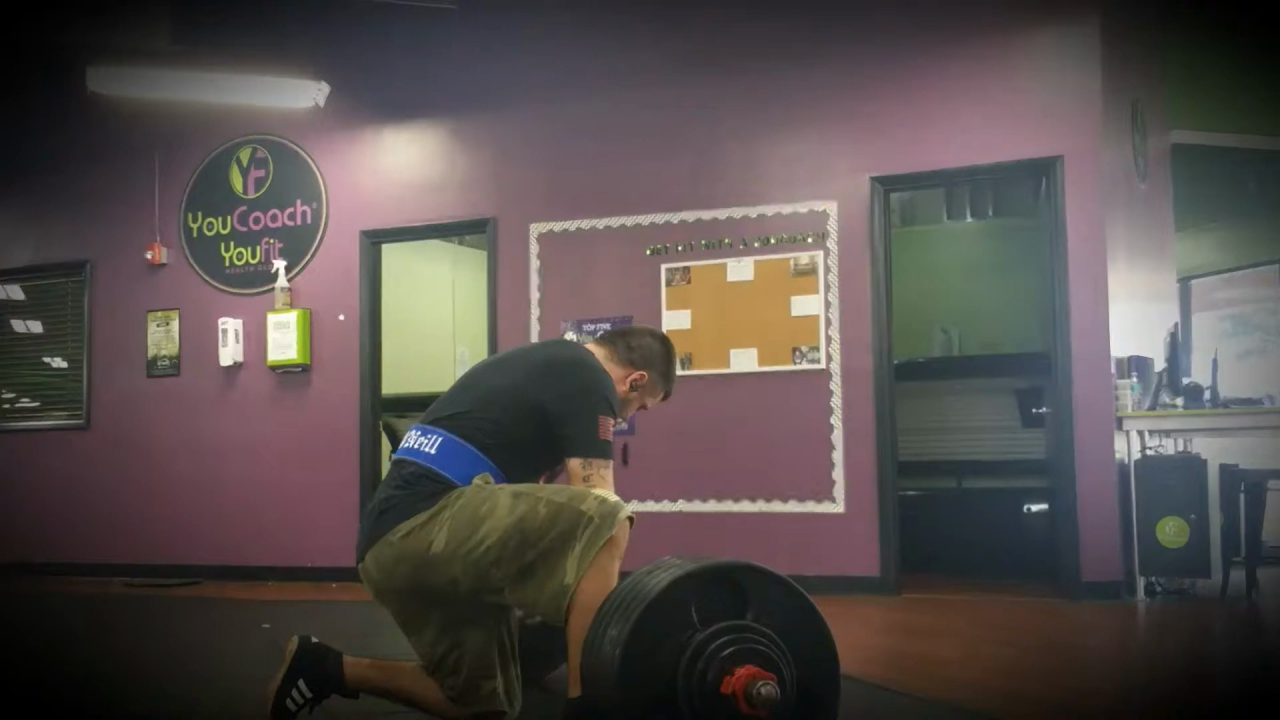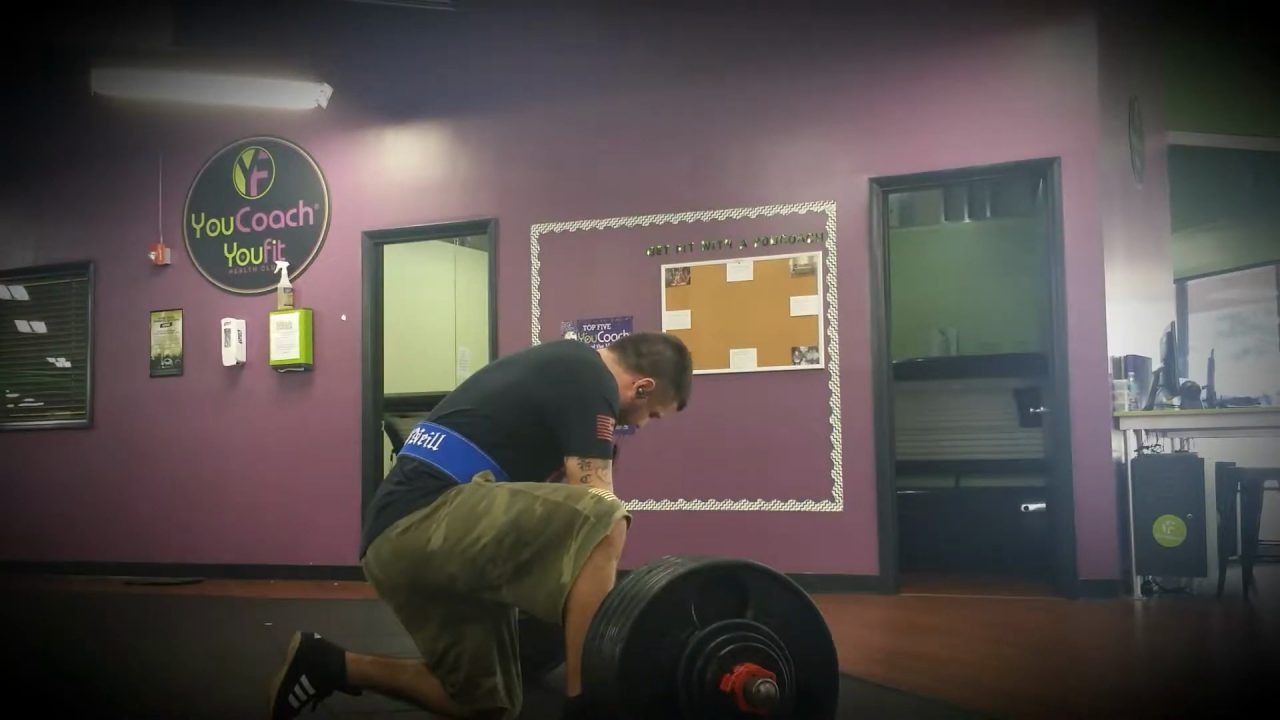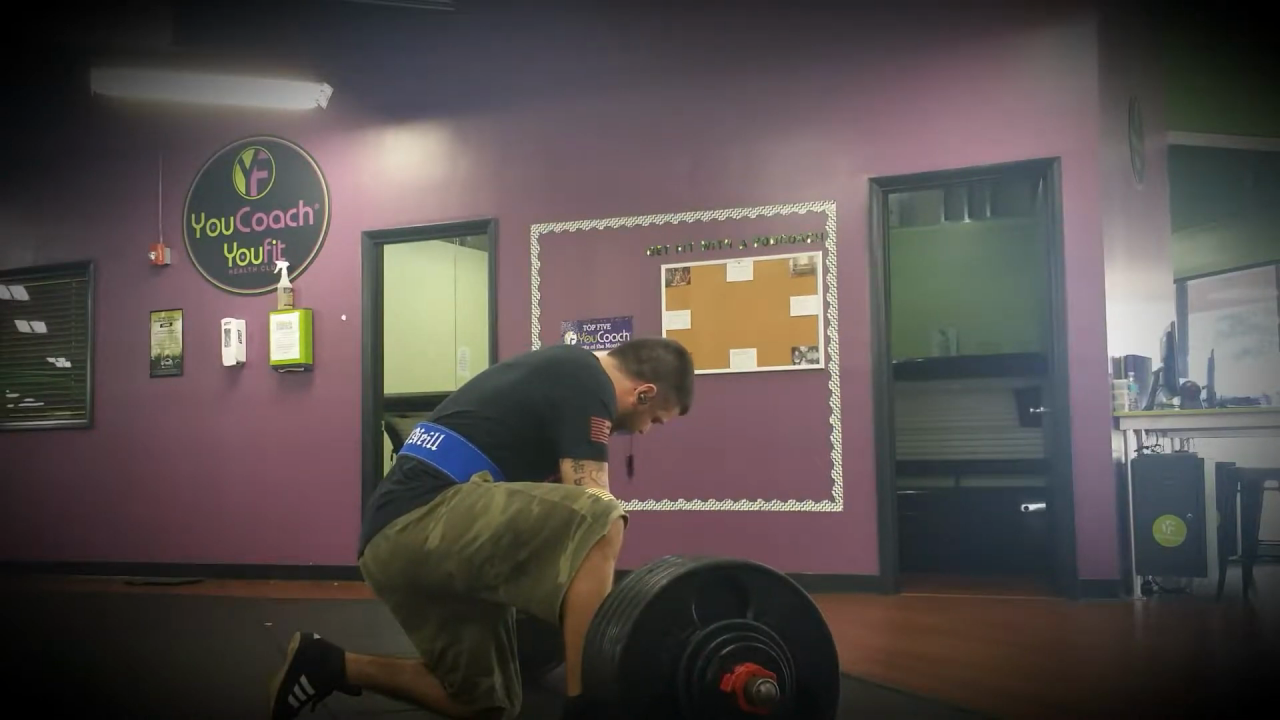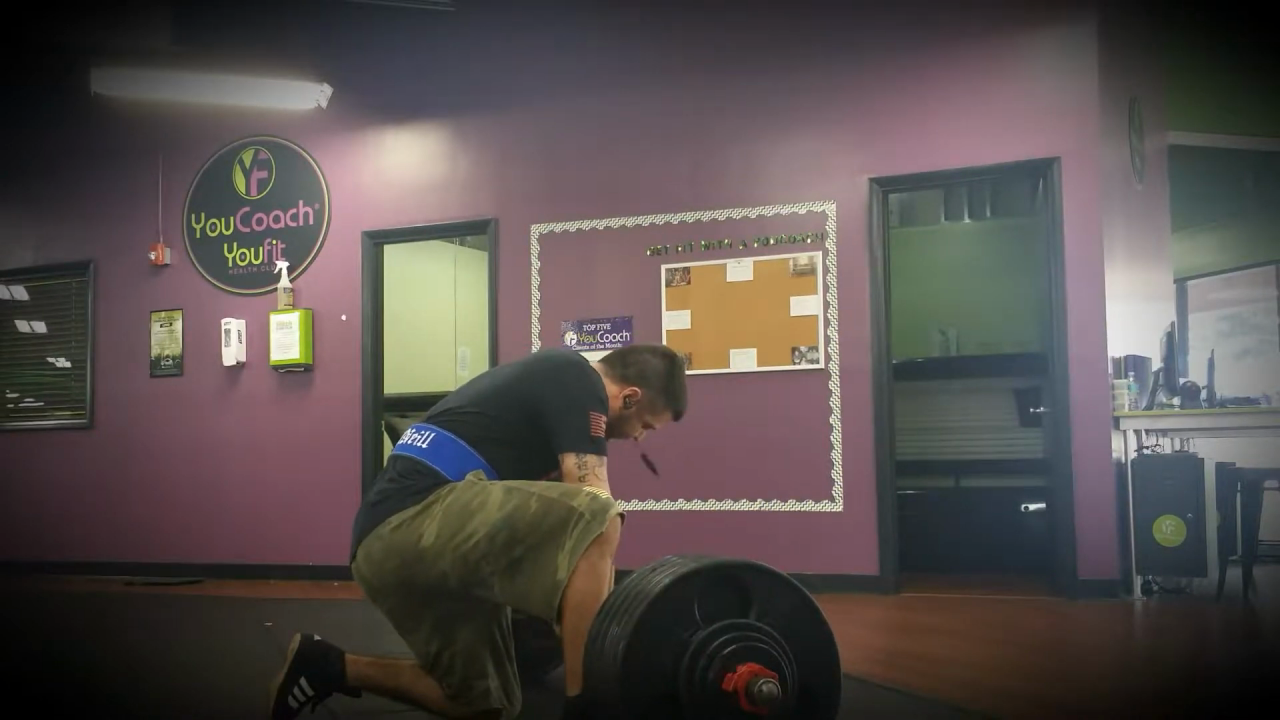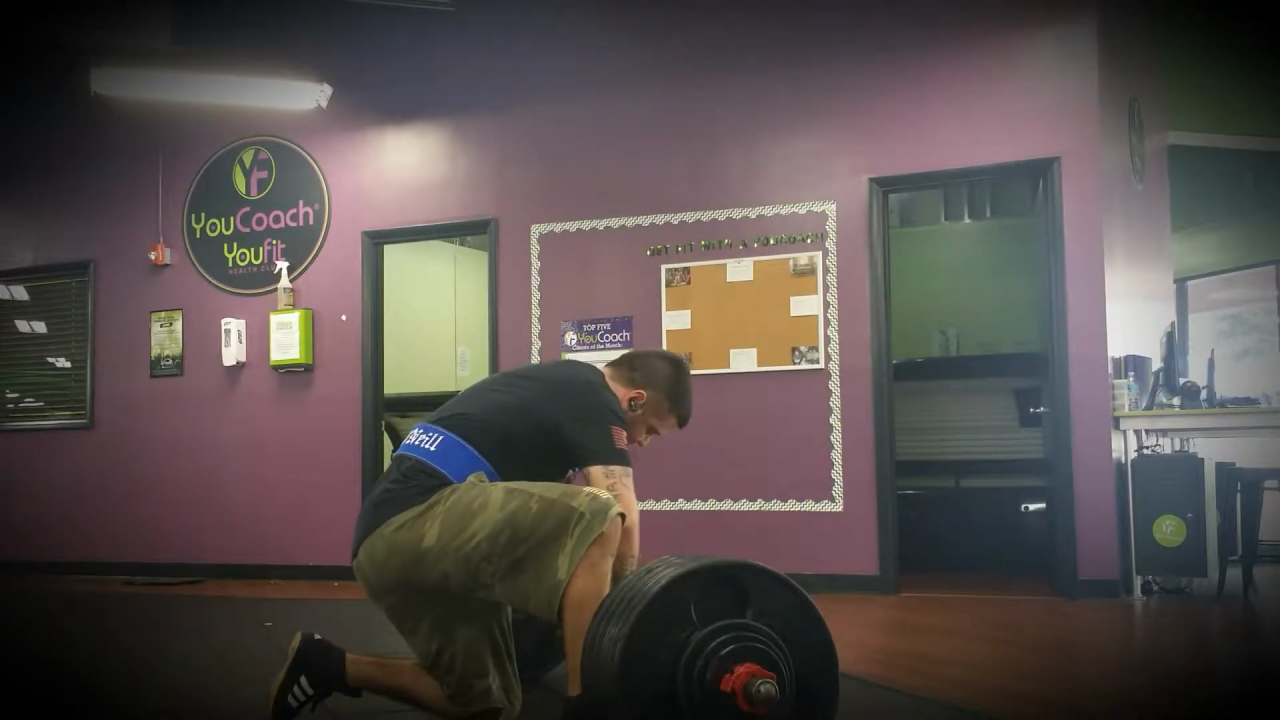
dt=1s
person 1, frame 1
left shoulder: (541, 364)
right shoulder: (589, 380)
left elbow: (525, 496)
right elbow: (596, 510)
left hip: (391, 543)
right hip: (424, 527)
right knee: (604, 523)
left ankle: (324, 669)
person 1, frame 2
left shoulder: (558, 367)
right shoulder: (591, 380)
left elbow: (547, 498)
right elbow: (593, 511)
left hip: (396, 536)
right hip: (425, 523)
right knee: (602, 524)
left ankle: (327, 666)
person 1, frame 3
left shoulder: (558, 372)
right shoulder: (587, 383)
left elbow: (551, 511)
right elbow: (590, 512)
left hip: (395, 537)
right hip: (424, 521)
right knee: (598, 523)
left ankle: (328, 666)
person 1, frame 4
left shoulder: (548, 381)
right shoulder: (578, 382)
left elbow: (548, 512)
right elbow: (591, 513)
left wrist: (564, 609)
left hip: (384, 540)
right hip: (416, 521)
right knee: (593, 520)
left ankle: (327, 667)
person 1, frame 5
left shoulder: (561, 387)
right shoulder: (592, 398)
left elbow: (543, 513)
right elbow: (618, 522)
left hip: (387, 539)
right hip: (417, 522)
right knee: (592, 520)
left ankle: (328, 666)
